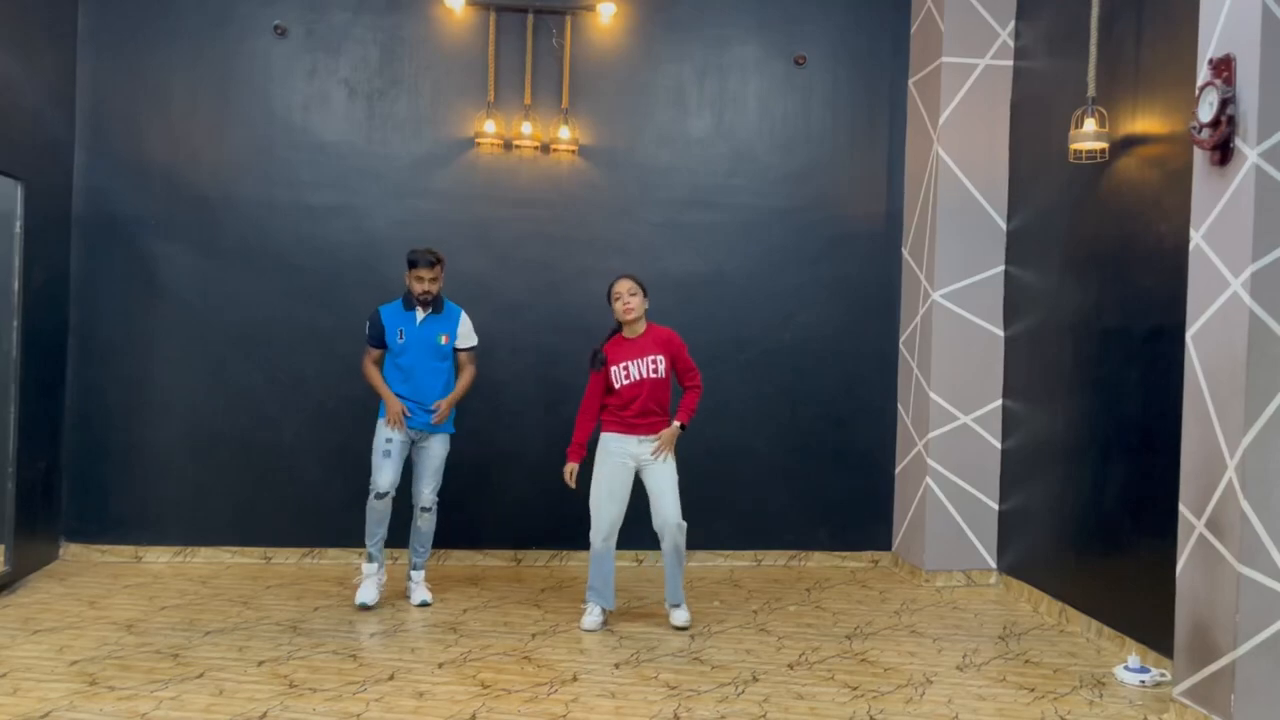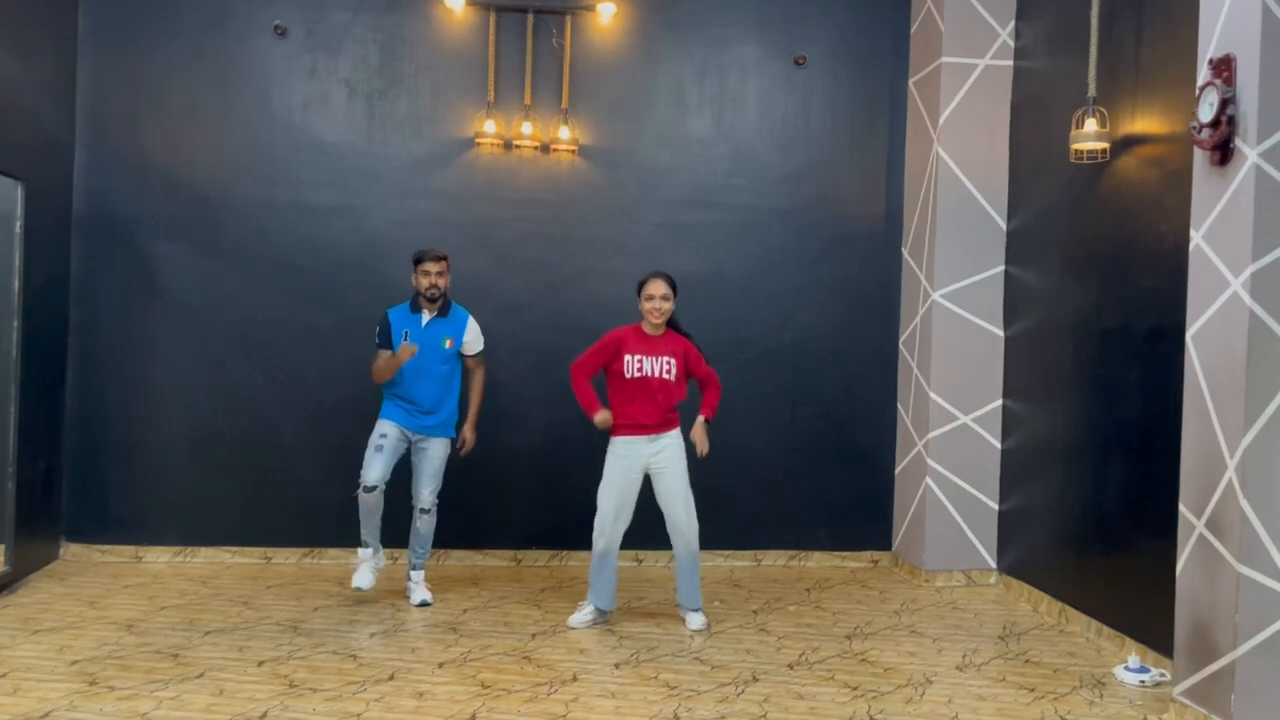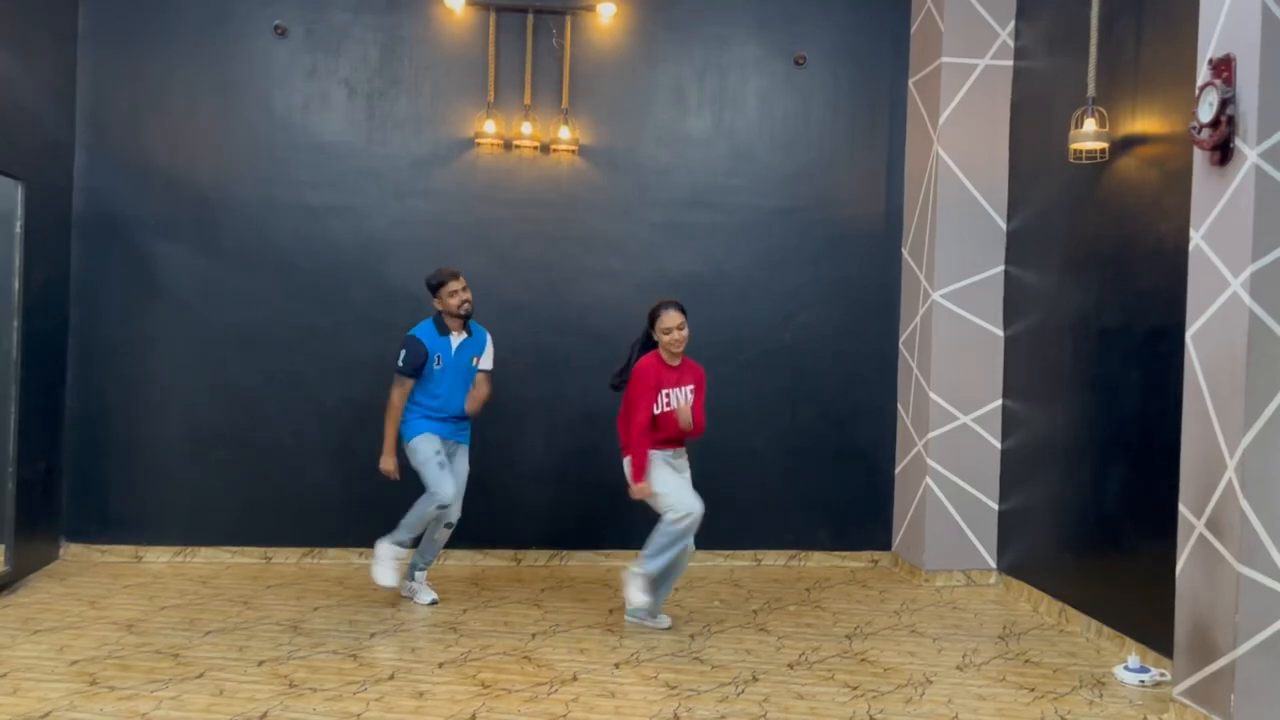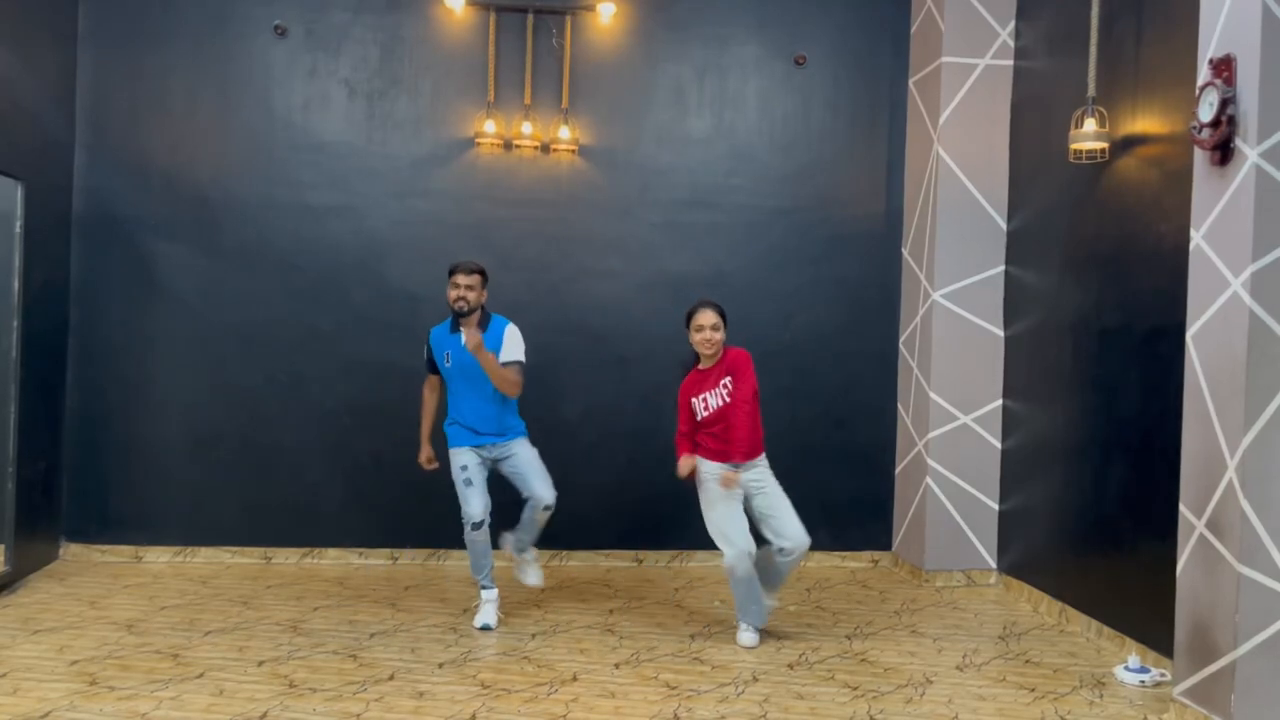
dt=0.5s
person 1, frame 1
left shoulder: (457, 319)
right shoulder: (384, 316)
left elbow: (468, 368)
right elbow: (370, 362)
left wrist: (451, 400)
right wrist: (389, 398)
left hip: (435, 424)
right hip: (396, 419)
left knee: (426, 501)
right knee: (382, 488)
left ankle: (416, 577)
right ankle: (373, 569)
person 1, frame 2
left shoulder: (464, 323)
right shoulder: (393, 318)
left elbow: (476, 371)
right elbow: (379, 373)
left wrist: (470, 422)
right wrist: (398, 359)
left hip: (437, 428)
right hip: (395, 417)
left knee: (425, 502)
right knee: (370, 482)
left ankle: (416, 577)
right ankle: (370, 551)
person 1, frame 3
left shoulder: (481, 337)
right shoulder: (420, 341)
left elbow: (482, 386)
right elbow: (398, 397)
left wrist: (476, 401)
right wrist: (387, 451)
left hip: (457, 436)
right hip: (422, 429)
left knee: (450, 515)
right knee: (442, 497)
left ankle: (413, 577)
right ankle: (391, 545)
person 1, frame 4
left shoulder: (506, 331)
right shoulder: (437, 337)
left elbow: (513, 388)
right elbow: (431, 387)
left wrist: (481, 352)
right wrist: (425, 441)
left hip: (509, 436)
right hip: (464, 441)
left knee: (544, 498)
right knee: (476, 516)
left ankle: (520, 546)
right ankle: (488, 597)
person 2, frame 1
left shoulder: (667, 340)
right shoulder: (608, 352)
left elbow: (693, 385)
right elbow: (591, 405)
left wrist: (677, 426)
right wrist: (575, 454)
left hip: (657, 443)
right hip: (615, 444)
left knee: (670, 522)
right knee: (603, 525)
left ankle: (676, 601)
right ankle: (598, 604)
person 2, frame 2
left shoulder: (682, 347)
right shoulder: (619, 339)
left elbow: (711, 383)
right elbow: (579, 371)
left wrist: (702, 420)
right wrist: (595, 410)
left hip: (667, 444)
right hip: (624, 446)
left knee: (685, 527)
right knee: (607, 525)
left ankle: (691, 605)
right ankle: (598, 604)
person 2, frame 3
left shoulder: (695, 374)
right shoulder: (644, 369)
left elbow: (698, 426)
right elbow: (634, 426)
left wrist: (689, 420)
right wrist: (638, 477)
left hip: (678, 457)
right hip: (645, 459)
left knee: (680, 539)
right knee: (688, 509)
left ankle: (643, 607)
right ankle: (640, 572)
person 2, frame 4
left shoulder: (739, 360)
right shoulder: (688, 387)
left elbow: (743, 410)
right elbow: (686, 435)
left wrist: (735, 467)
right wrist: (685, 459)
left hip: (754, 467)
right hip: (712, 473)
left knee: (795, 543)
right knee: (739, 550)
left ankle: (760, 582)
right ankle: (749, 620)
